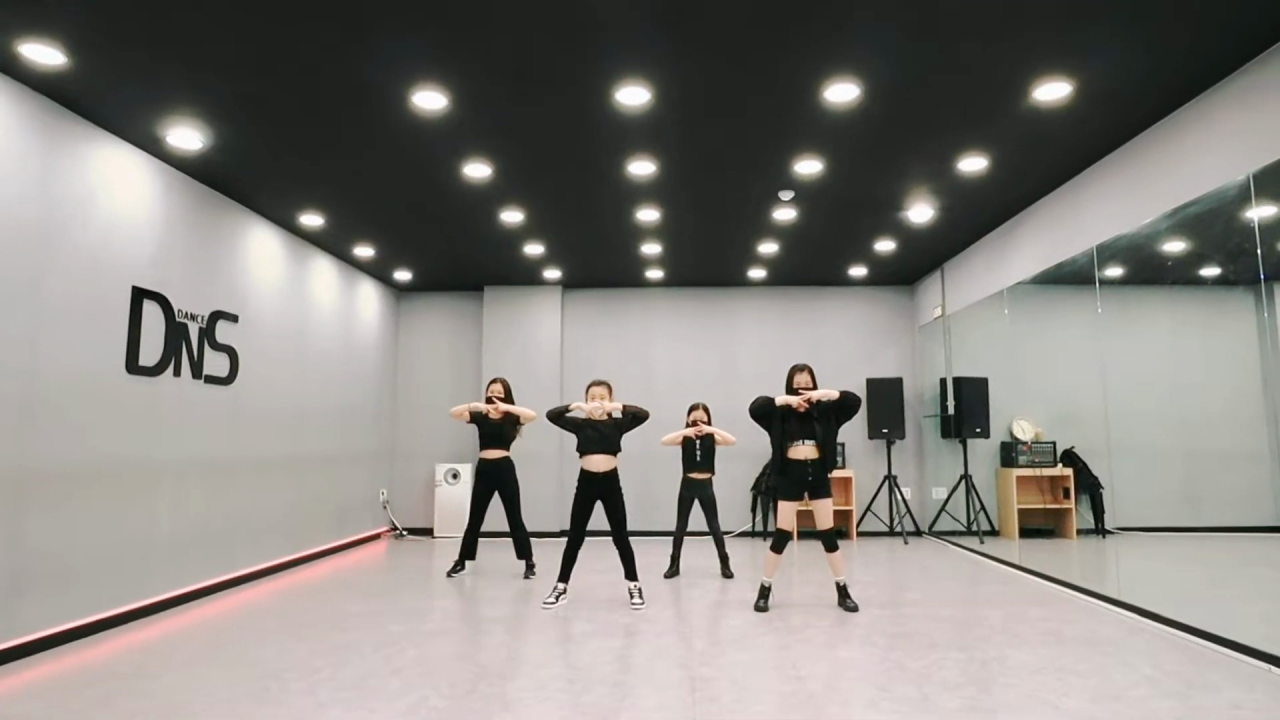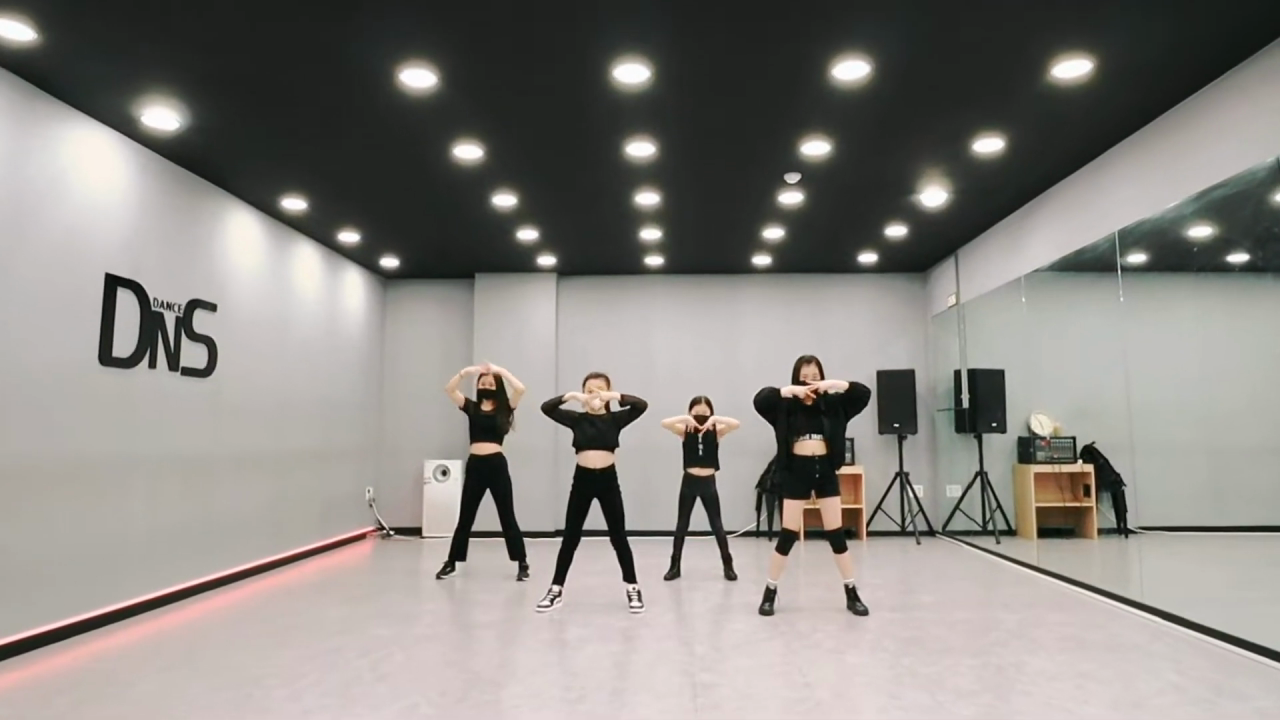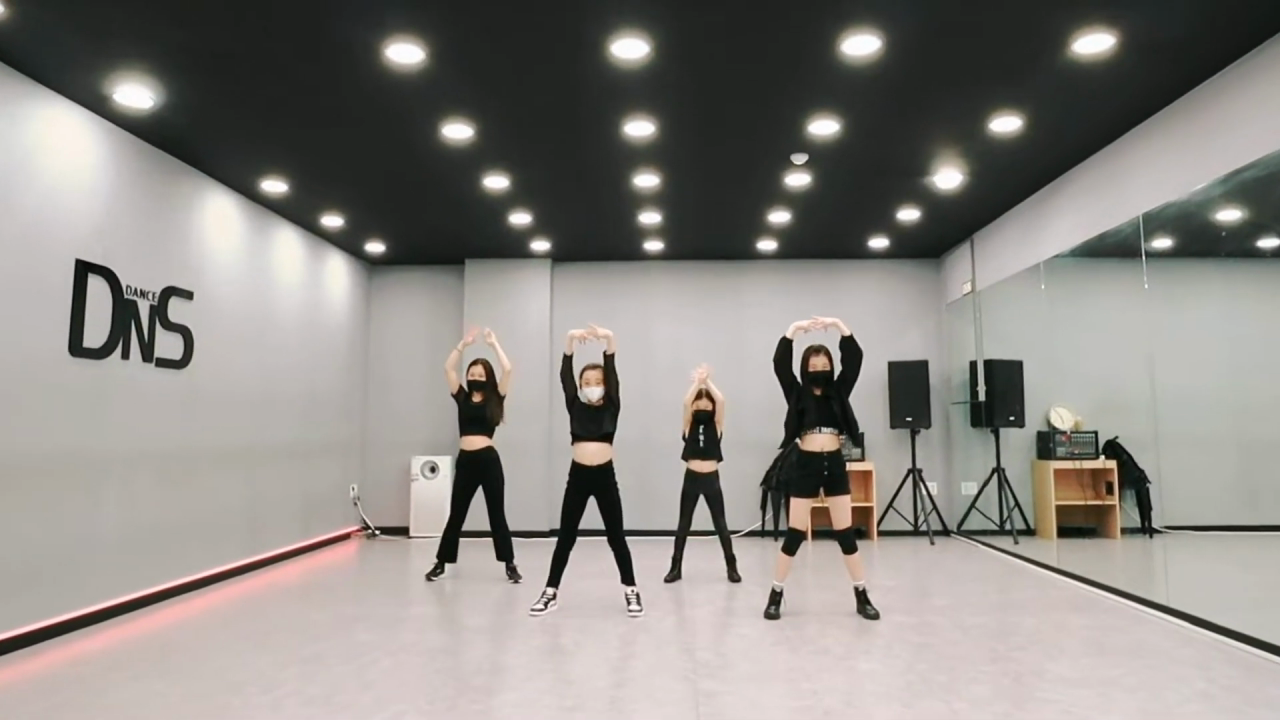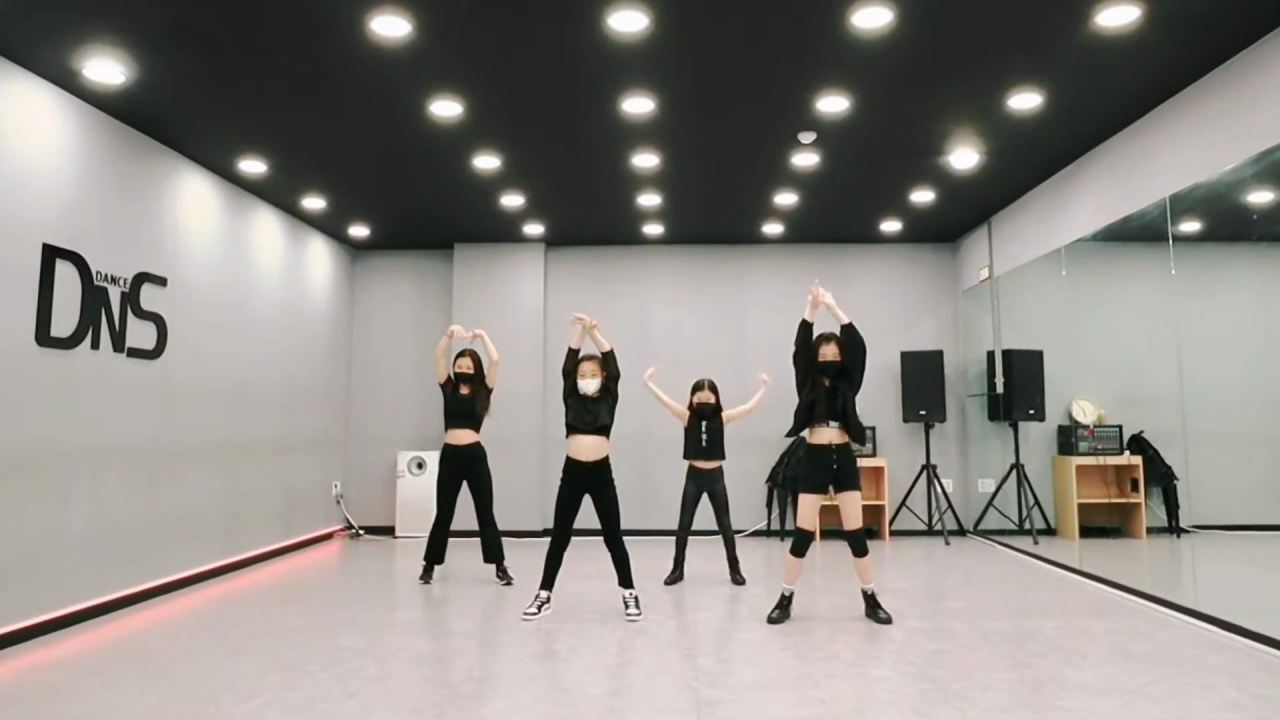
dt=0.4s
person 1, frame 1
left shoulder: (824, 410)
right shoulder: (781, 412)
left elbow: (855, 401)
right elbow: (755, 408)
left wrist: (826, 393)
right wrist: (784, 400)
left hip: (818, 473)
right hip: (791, 474)
left knee: (828, 534)
right knee: (782, 535)
left ankle: (843, 592)
right ankle: (764, 590)
person 1, frame 2
left shoulder: (832, 404)
right shoulder: (787, 406)
left elbow: (863, 394)
right elbow: (759, 401)
left wrist: (835, 383)
right wrist: (790, 390)
left hip: (825, 470)
right hip: (797, 470)
left knee: (836, 534)
right knee: (788, 535)
left ankle: (852, 594)
right ankle: (770, 593)
person 1, frame 3
left shoulder: (839, 392)
right shoulder: (797, 394)
left elbow: (854, 359)
right elbow: (781, 363)
left wrist: (838, 324)
right wrist: (795, 328)
left hip: (835, 465)
right hip: (806, 466)
left knee: (846, 535)
right knee: (794, 534)
left ankle: (862, 596)
right ankle: (776, 595)
person 1, frame 4
left shoulder: (848, 383)
right shoulder: (808, 384)
left elbow: (857, 347)
right elbow: (801, 349)
left wrist: (834, 308)
right wrist: (811, 307)
left hip: (844, 461)
right hip: (814, 461)
left knee: (856, 534)
right knee: (803, 535)
left ankle: (870, 599)
right ankle: (786, 599)
person 2, frame 1
left shoulder: (617, 424)
right shoulder: (580, 424)
left elbow: (644, 414)
right elbow: (551, 415)
left wrist: (617, 407)
right wrist: (576, 406)
left hip: (610, 482)
right hip: (586, 482)
left knee: (621, 538)
right knee: (575, 537)
left ankle: (634, 587)
right ankle: (561, 588)
person 2, frame 2
left shoulder: (615, 419)
right shoulder: (577, 419)
left elbow: (641, 405)
right elbow: (547, 408)
left wrist: (614, 397)
right wrist: (570, 396)
left hip: (608, 479)
right hip: (582, 479)
left knee: (618, 538)
right knee: (570, 538)
left ankle: (633, 590)
right ankle: (556, 590)
person 2, frame 3
left shoulder: (611, 408)
right shoulder: (575, 408)
left elbow: (612, 374)
right elbow: (565, 376)
left wrist: (609, 339)
right wrist: (570, 340)
left hip: (605, 477)
right hip: (578, 477)
left knee: (616, 538)
right knee: (565, 538)
left ankle: (631, 592)
right ankle: (550, 592)
person 2, frame 4
left shoulder: (609, 399)
right shoulder: (571, 398)
left elbow: (614, 369)
right elbow: (567, 368)
left wrist: (594, 332)
right wrist: (578, 329)
left hip: (601, 474)
right hip: (572, 473)
left knee: (613, 538)
right knee: (559, 538)
left ankle: (630, 595)
right ankle: (544, 596)
person 3, frame 1
left shoulder: (511, 417)
right shoulder: (480, 417)
left elbow: (532, 415)
right elbow: (453, 413)
left wrist: (507, 407)
right wrist: (474, 405)
left hip: (505, 469)
right hip: (483, 469)
left knee: (515, 519)
right knee: (474, 519)
left ankle: (529, 564)
right ankle: (461, 562)
person 3, frame 2
left shoulder: (504, 409)
right shoulder: (471, 408)
left elbow: (520, 389)
right elbow: (450, 389)
left wrist: (500, 371)
right wrist: (465, 373)
left hip: (497, 467)
right hip: (474, 467)
left knee: (508, 518)
right knee: (465, 518)
left ankle: (522, 564)
right ankle: (450, 563)
person 3, frame 3
left shoulder: (495, 399)
right shoulder: (462, 398)
left elbow: (507, 370)
right elbow: (449, 369)
left wrist: (494, 344)
right wrist: (462, 345)
left hip: (489, 461)
right hip: (465, 462)
left knee: (497, 516)
right knee: (456, 516)
left ankle: (510, 565)
right ankle: (441, 563)
person 3, frame 4
left shoulder: (483, 392)
right shoulder: (448, 389)
left elbow: (495, 361)
right elbow: (440, 358)
left wrist: (483, 337)
right wrist: (449, 335)
left hip: (475, 457)
right hip: (449, 457)
left knee: (485, 515)
right knee: (443, 515)
left ankle: (500, 567)
right ankle: (429, 566)
person 4, frame 1
left shoulder: (712, 438)
right shoulder: (684, 438)
left elbow: (732, 441)
right elbow: (664, 441)
left wrist: (712, 430)
right wrist: (684, 432)
left hip: (706, 485)
right hip: (687, 485)
left knee: (714, 526)
right knee: (681, 526)
left ankle: (725, 564)
right ankle: (674, 564)
person 4, frame 2
left shoulder: (716, 432)
right shoulder: (685, 432)
left elbow: (735, 424)
right elbow: (665, 423)
left wrist: (715, 419)
right wrist: (685, 418)
left hip: (708, 482)
right hip: (689, 482)
left knee: (717, 526)
right knee: (682, 525)
left ankle: (728, 565)
right ankle: (675, 565)
person 4, frame 3
left shoulder: (716, 424)
right shoulder: (689, 424)
left elbow: (721, 401)
right elbow: (686, 403)
left wrist: (708, 382)
right wrist: (697, 381)
left hip: (711, 480)
right hip: (691, 479)
left knee: (720, 525)
right knee: (684, 525)
left ankle: (731, 566)
right ankle: (676, 567)
person 4, frame 4
left shoulder: (722, 418)
right shoulder: (688, 418)
left elbow: (749, 407)
right elbow: (665, 400)
left wrist: (763, 388)
right wrist: (649, 382)
left hip: (715, 476)
right hip: (694, 476)
left knee: (724, 524)
right knee: (684, 524)
left ankle: (734, 568)
right ankle: (678, 568)
